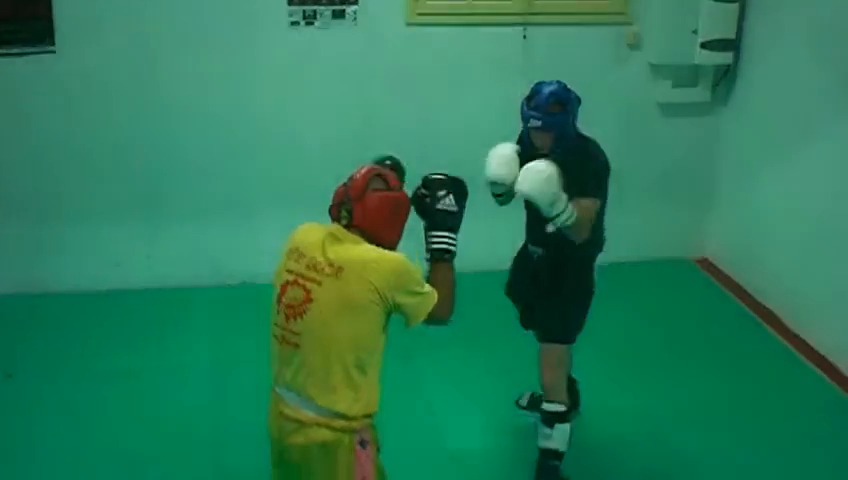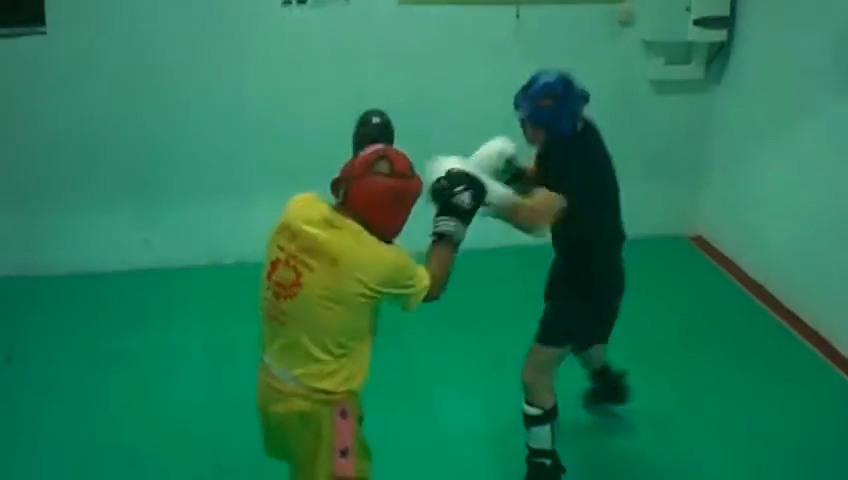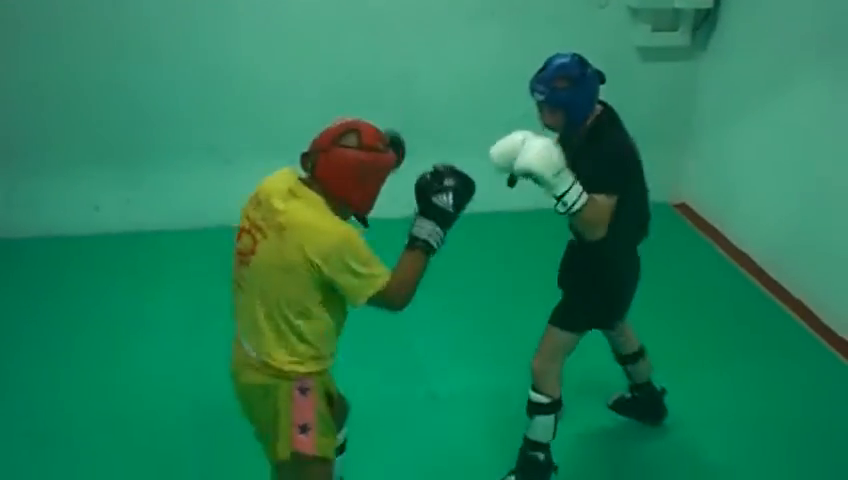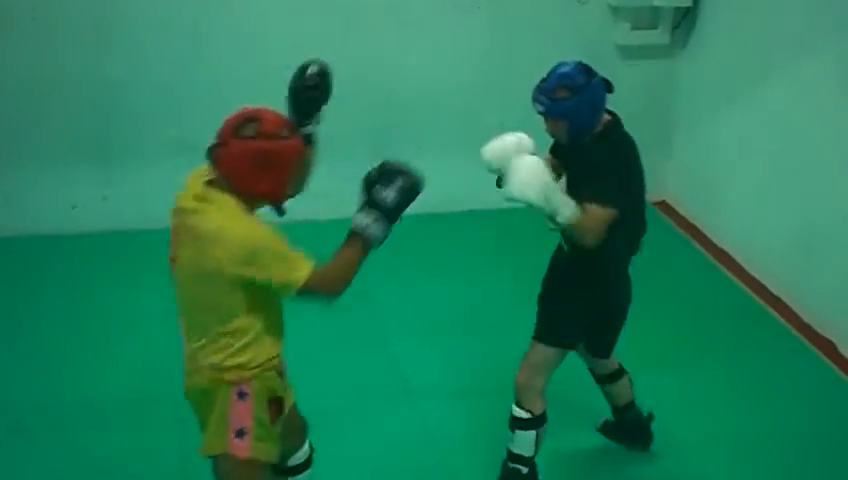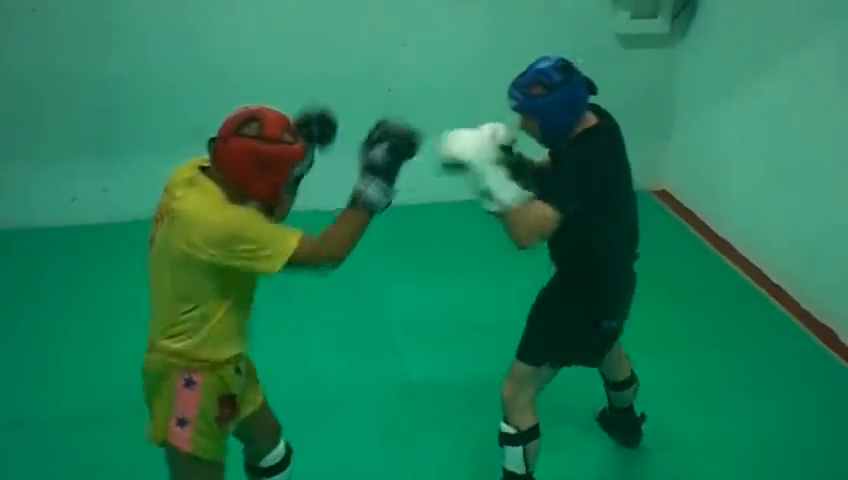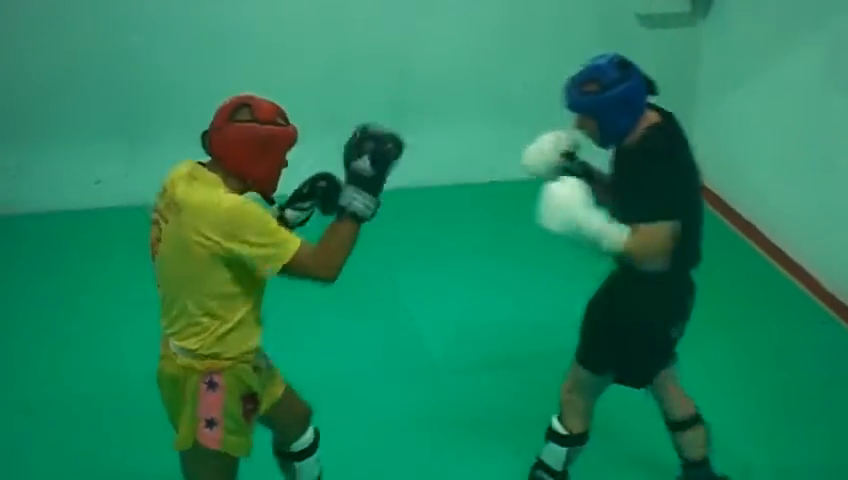
dt=0.4s
person 1, frame 1
left shoulder: (589, 158)
right shoulder: (530, 142)
left elbow: (583, 233)
right elbow: (506, 195)
left wrist: (552, 199)
right wrist: (500, 179)
left hip: (570, 269)
right hip: (536, 256)
left knee: (550, 377)
right knee: (547, 335)
right ankle: (563, 390)
person 1, frame 2
left shoulder: (580, 156)
right shoulder: (567, 134)
left elbow: (535, 218)
right elbow: (538, 178)
left wrist: (478, 185)
right wrist: (507, 166)
left hip: (591, 275)
right hip: (581, 261)
left knee: (535, 375)
right knee: (574, 334)
right ankle: (608, 382)
person 1, frame 3
left shoulder: (608, 146)
right shoulder: (585, 122)
left elbow: (594, 228)
right elbow: (554, 164)
left wrist: (559, 179)
right wrist: (527, 161)
left hip: (604, 262)
right hip: (610, 257)
left knee: (544, 365)
right knee: (614, 327)
right ankle: (647, 400)
person 1, frame 4
left shoulder: (615, 155)
right shoulder: (582, 134)
left elbow: (589, 234)
right elbow: (557, 175)
left wrist: (549, 197)
right wrist: (522, 163)
left hip: (597, 278)
right hip: (575, 265)
left knee: (528, 380)
right knee: (594, 349)
right ankle: (631, 422)
person 1, frame 5
left shoulder: (582, 157)
right shoulder: (588, 123)
left elbow: (525, 233)
right elbow: (547, 176)
left wrist: (488, 174)
right wrist: (504, 156)
left hip: (589, 285)
right hip: (612, 275)
left knee: (517, 392)
right knee: (606, 350)
right ankle: (625, 422)
person 1, frame 6
left shoulder: (656, 161)
right shoulder: (647, 129)
left elbow: (653, 257)
right elbow: (621, 193)
left wrist: (588, 223)
right wrist: (574, 168)
left hip: (644, 295)
right hip: (667, 291)
left knee: (575, 395)
right knee: (660, 378)
person 2, frame 1
left shoulder: (303, 239)
right shoulder: (385, 267)
right elbow: (441, 311)
right wrist: (443, 232)
left hip: (285, 417)
right hip: (334, 434)
person 2, frame 2
left shoulder: (298, 208)
right shoulder: (377, 262)
right elbow: (431, 286)
left wrist: (365, 156)
right wrist: (452, 220)
left hip: (275, 386)
right hip: (318, 405)
person 2, frame 3
left shoulder: (278, 185)
right shoulder: (330, 236)
right elbow: (395, 295)
left wrist: (378, 160)
right wrist: (432, 222)
left hip: (262, 359)
right hip: (284, 379)
left knee: (333, 414)
person 2, frame 4
left shoulder: (203, 185)
right shoulder: (244, 237)
left elbow: (288, 189)
right elbow: (329, 283)
left wrist: (304, 117)
right wrist: (376, 216)
left hip: (250, 362)
right hip: (233, 380)
left knee: (294, 436)
person 2, frame 5
left shoulder: (196, 174)
right shoulder: (219, 223)
left elbow: (265, 223)
right elbow: (327, 252)
left wrist: (300, 155)
right wrist: (375, 178)
left hip: (221, 359)
right hip: (191, 374)
left knee: (265, 438)
person 2, frame 6
left shoulder: (186, 178)
right shoulder: (226, 211)
right elbow: (323, 268)
left wrist: (293, 211)
right wrist: (360, 187)
left hip: (235, 354)
right hip: (208, 373)
left knee: (296, 419)
